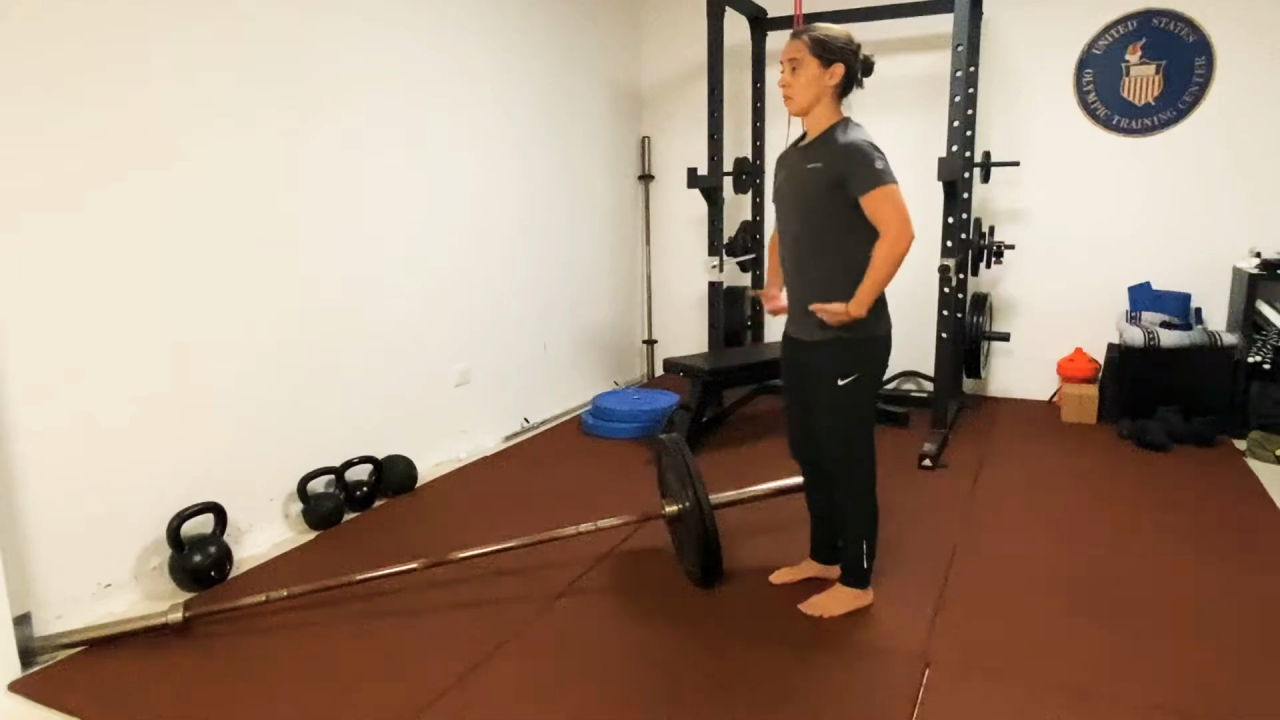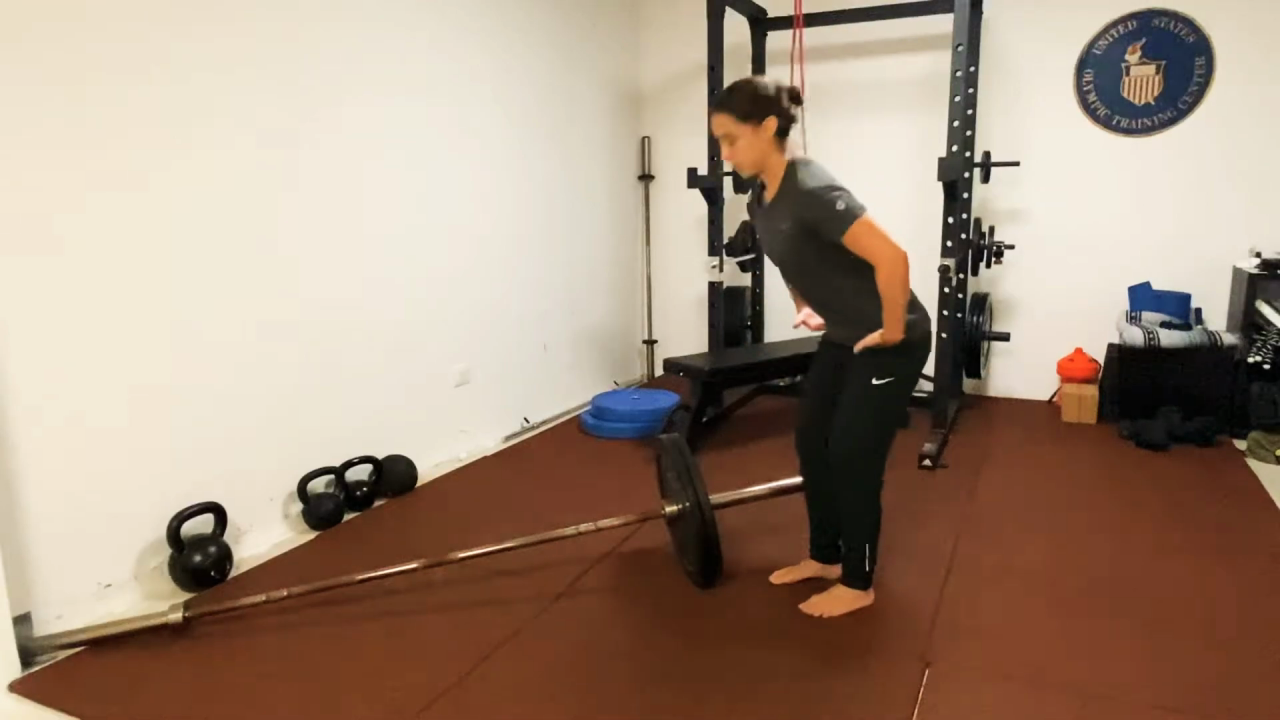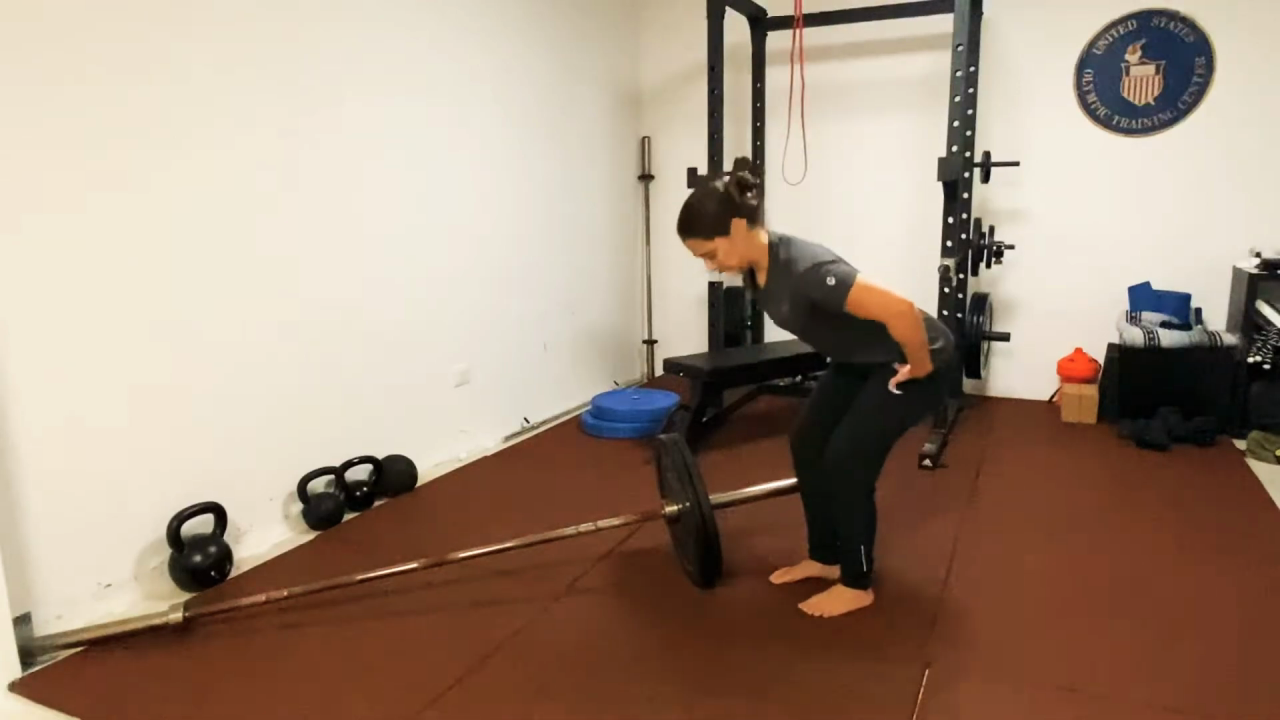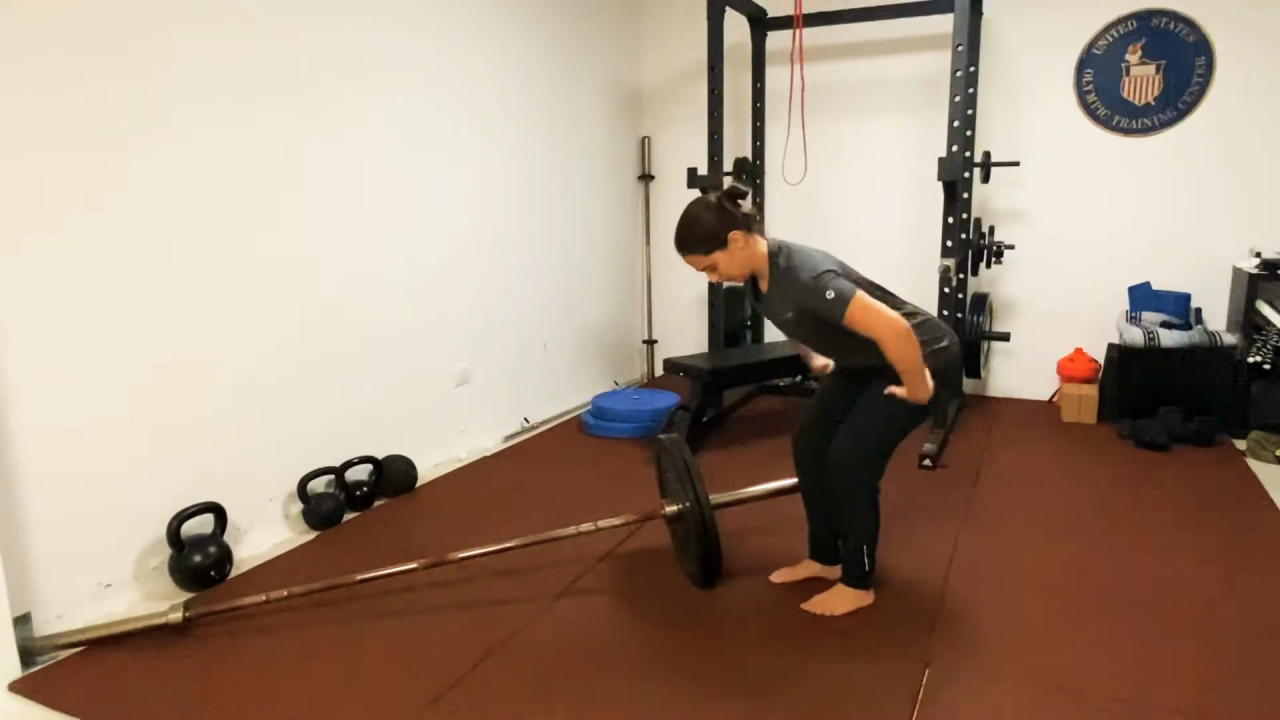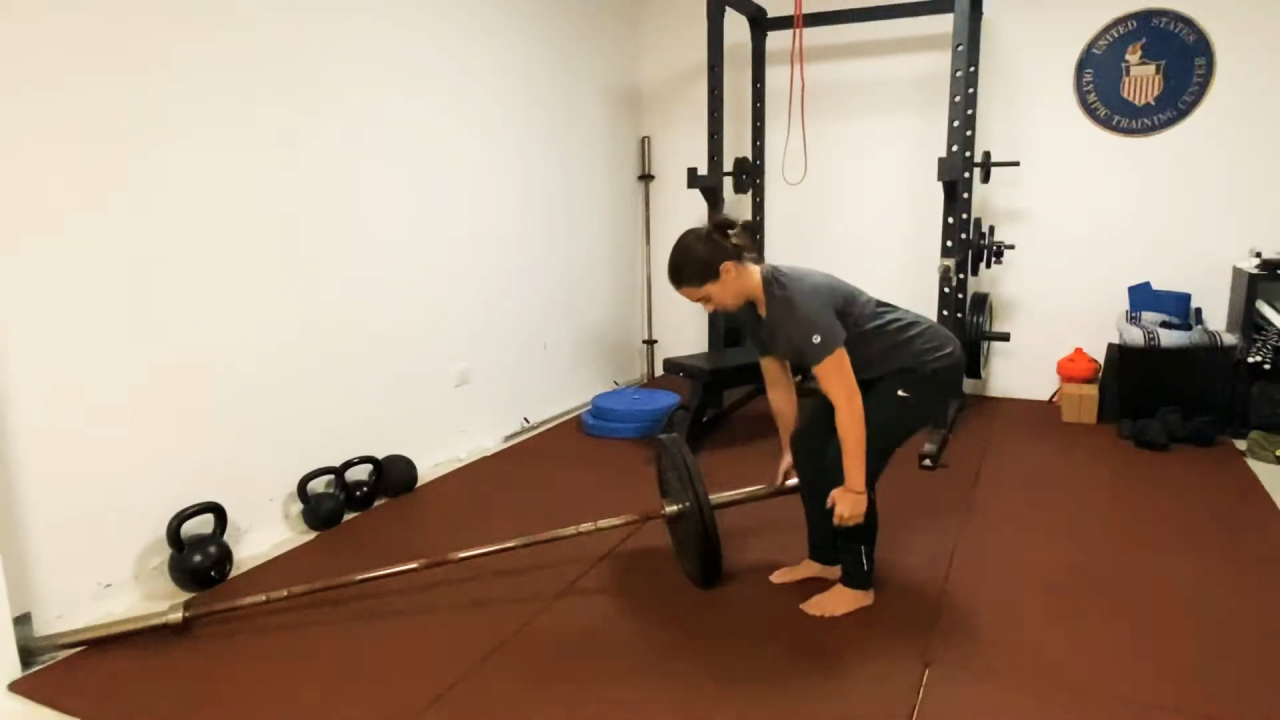
dt=0.4s
person 1, frame 1
left shoulder: (853, 149)
right shoulder: (791, 156)
left elbow: (898, 234)
left wrist: (856, 306)
right wrist: (773, 287)
left hip: (850, 340)
right hip: (803, 335)
left knee: (846, 457)
right knee: (810, 453)
left ankle: (857, 582)
right ankle: (824, 557)
person 1, frame 2
left shoulder: (813, 192)
right shoulder: (761, 199)
left elbow: (890, 257)
left wrist: (893, 330)
right wrist: (807, 306)
left hip: (888, 340)
right hip: (843, 336)
left knee: (853, 455)
right knee: (812, 444)
left ankle: (857, 583)
right ankle: (824, 557)
person 1, frame 3
left shoulder: (802, 269)
right shoulder: (757, 271)
left elbow: (900, 310)
left wrist: (921, 366)
left hip: (910, 359)
right hip: (859, 359)
left knee: (846, 457)
right knee: (807, 444)
left ankle: (856, 584)
right ankle: (824, 558)
person 1, frame 4
left shoulder: (803, 275)
right shoulder: (758, 278)
left elbow: (893, 329)
left wrist: (919, 388)
right wrist: (816, 361)
left hip: (924, 357)
right hip: (866, 360)
left knee: (850, 458)
right knee: (809, 446)
left ankle: (858, 585)
right ankle: (824, 558)
person 1, frame 5
left shoulder: (798, 302)
right shoulder: (752, 307)
left elbow: (847, 402)
right elbow: (778, 383)
left wrist: (856, 487)
right wrist: (787, 450)
left hip: (927, 365)
right hip: (873, 367)
left knee: (842, 461)
right knee: (808, 446)
left ankle: (857, 585)
right ankle: (824, 559)
